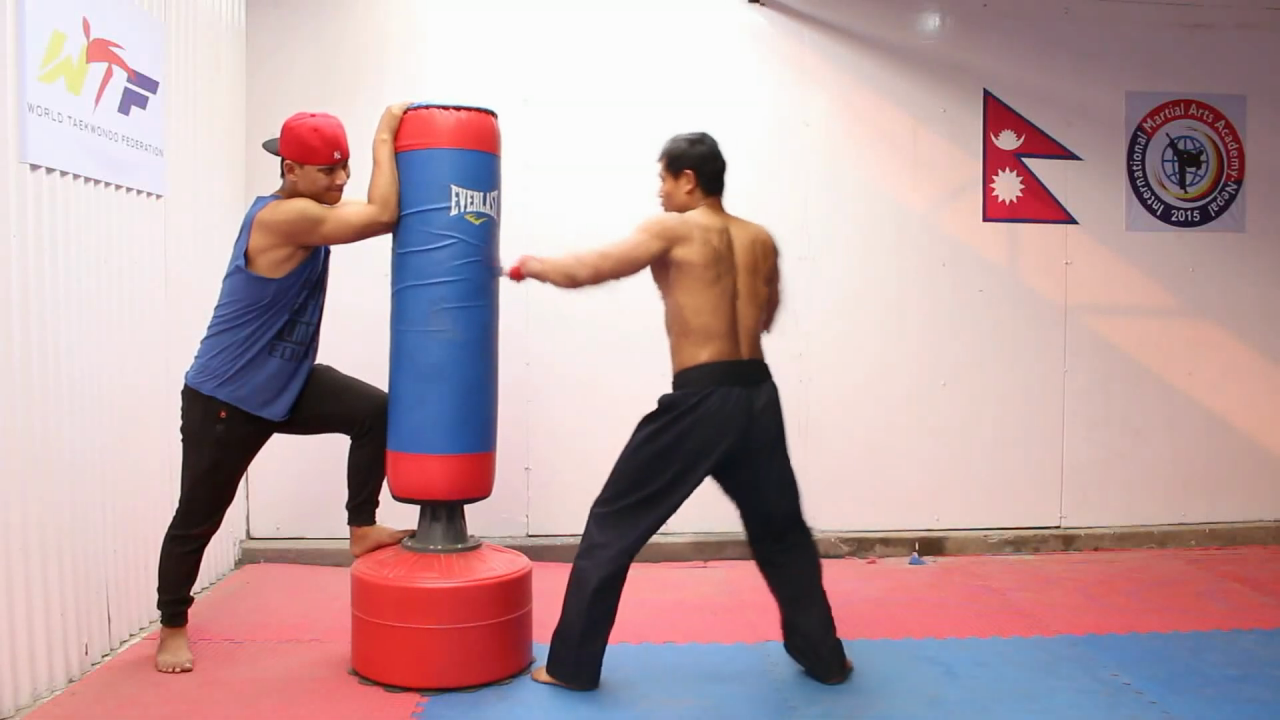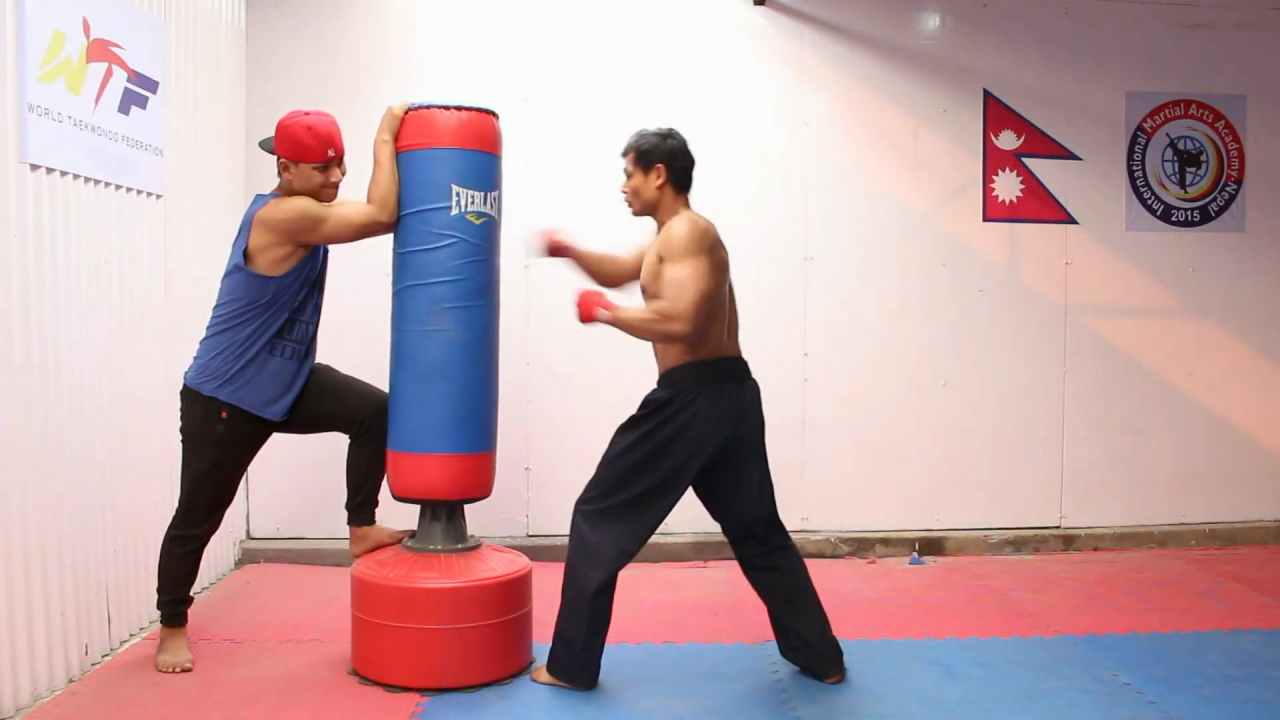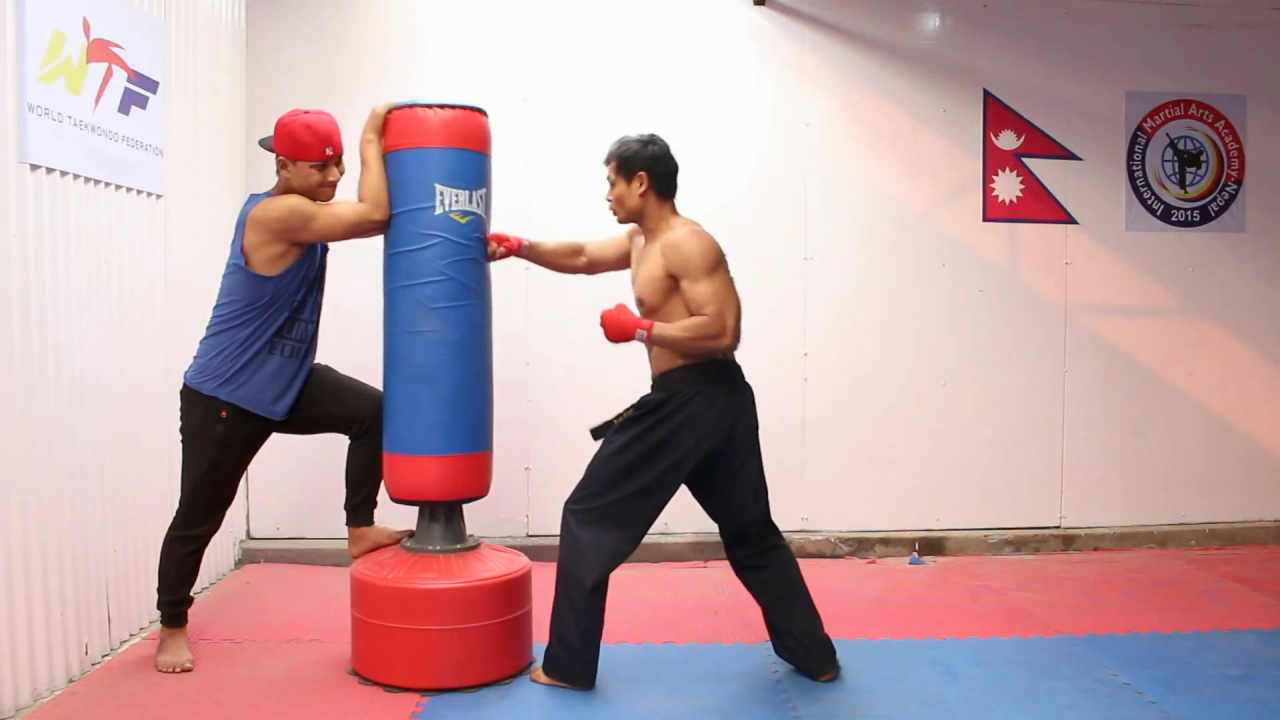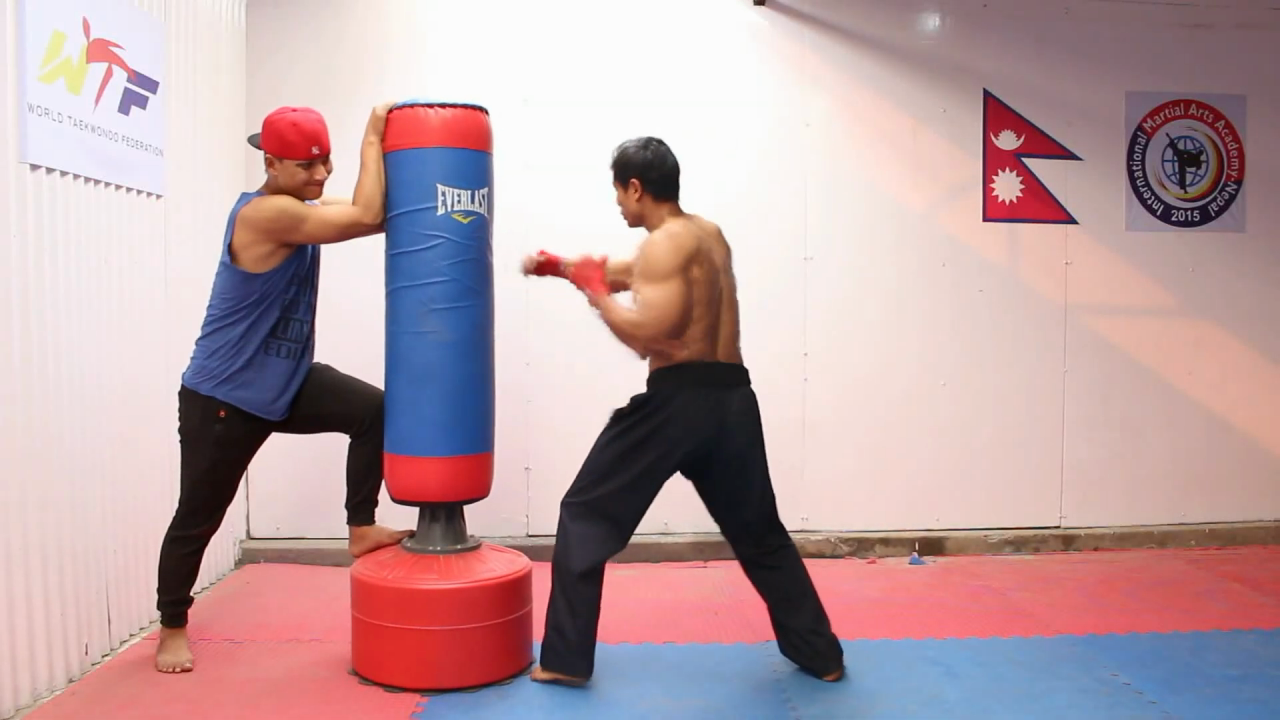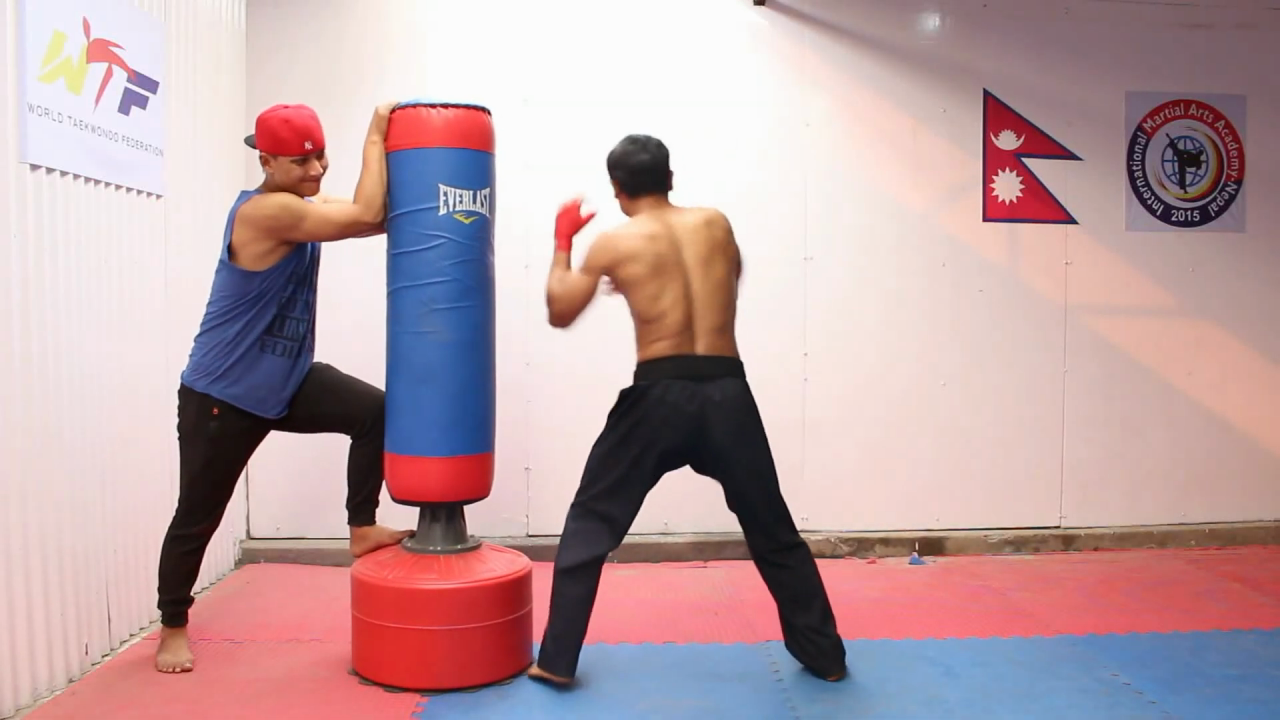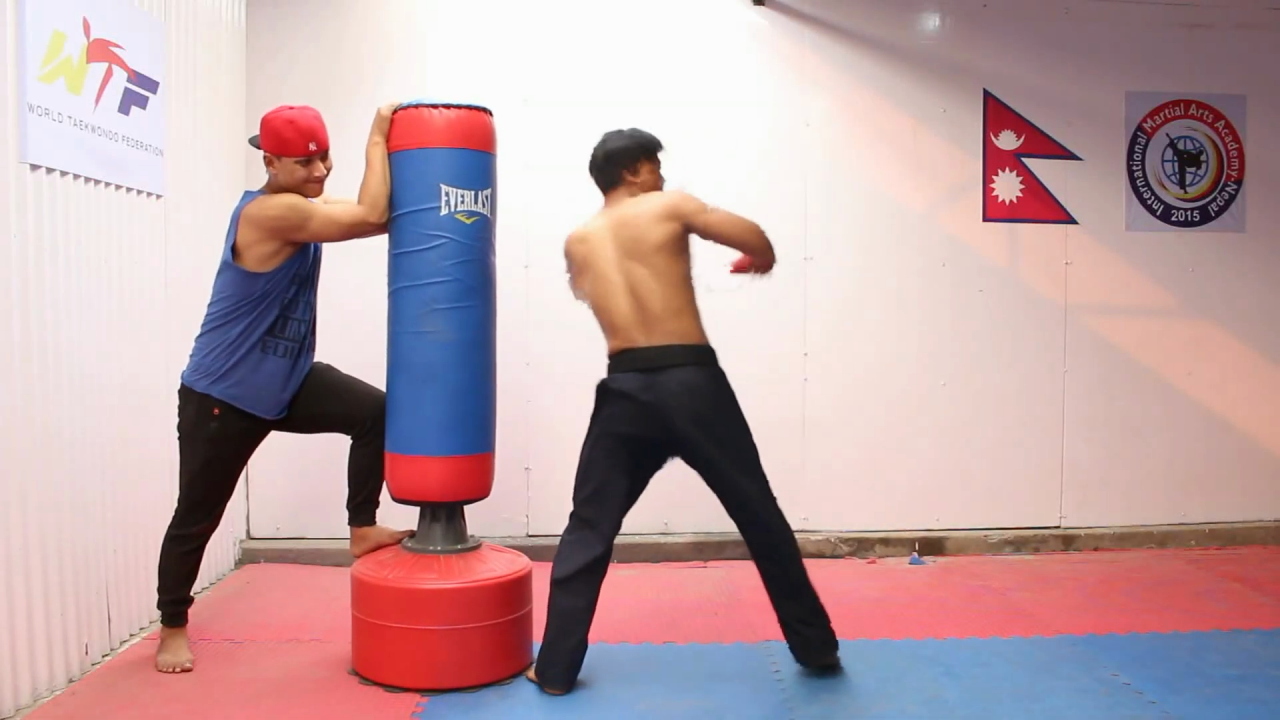
dt=0.4s
person 1, frame 1
left shoulder: (313, 210)
right shoulder: (281, 217)
left elbow: (380, 214)
right elbow: (380, 217)
right wrist: (386, 136)
left hip: (288, 383)
right hip: (225, 396)
left knee: (375, 412)
right knee: (199, 517)
left ankle: (362, 530)
right ankle: (172, 628)
person 1, frame 2
left shoulder: (310, 209)
right shoulder: (281, 215)
left elbow: (380, 217)
right elbow: (379, 215)
right wrist: (386, 138)
left hip: (287, 383)
right hip: (223, 396)
left knee: (374, 410)
right knee: (198, 517)
left ankle: (361, 529)
right ankle: (172, 628)
person 1, frame 3
left shoulder: (309, 209)
right shoulder: (275, 214)
left elbow: (372, 217)
right elbow: (373, 214)
right wrist: (371, 139)
left hip: (288, 383)
right hip: (224, 395)
left knee: (372, 412)
right knee: (199, 517)
left ankle: (360, 530)
right ankle: (173, 628)
person 1, frame 4
left shoulder: (303, 208)
right shoulder: (264, 214)
left elbow: (374, 217)
right elbow: (364, 217)
right wrist: (372, 140)
left hip: (286, 382)
right hip: (222, 396)
left knee: (373, 410)
right knee: (198, 517)
left ankle: (360, 529)
right ankle: (173, 629)
person 1, frame 5
left shoulder: (304, 204)
right shoulder: (265, 211)
left elbow: (375, 217)
right elbow: (365, 217)
right wrist: (375, 138)
left hip: (288, 380)
right hip: (222, 394)
left knee: (373, 411)
right knee: (198, 517)
left ankle: (361, 530)
right ankle: (173, 628)
person 1, frame 6
left shoulder: (306, 205)
right shoulder: (270, 212)
left elbow: (375, 216)
right elbow: (370, 217)
right wrist: (377, 140)
left hip: (288, 381)
right hip: (222, 394)
left knee: (375, 412)
right knee: (197, 516)
left ankle: (362, 530)
right ankle: (173, 628)
person 2, frame 1
left shoulder: (670, 232)
right shoulder: (761, 240)
left elbow: (586, 270)
left wrist: (527, 265)
left hip: (698, 403)
right hip: (756, 397)
left knee: (613, 524)
right knee: (781, 531)
left ankle: (572, 664)
right ankle: (824, 656)
person 2, frame 2
left shoulder: (684, 234)
right shoulder: (686, 235)
left elbow: (677, 321)
right elbow: (622, 273)
left wrist: (606, 312)
right wrist: (571, 252)
left hip: (690, 400)
right hip: (732, 395)
left knee: (600, 522)
right knee: (760, 533)
left ankle: (571, 666)
right ankle: (822, 657)
person 2, frame 3
left shoulder: (688, 243)
right shoulder: (642, 241)
left elbow: (722, 332)
right elbow: (582, 256)
left wrist: (639, 328)
right wrist: (520, 246)
left hip: (689, 403)
right hip: (719, 403)
left knee: (589, 520)
right knee: (752, 535)
left ankle: (568, 666)
right ankle: (815, 655)
person 2, frame 4
left shoulder: (665, 244)
right shoulder: (706, 233)
left elbow: (647, 335)
right elbow: (629, 272)
left wrist: (594, 290)
right wrist: (562, 265)
left hip: (677, 400)
right hip: (732, 399)
left knee: (585, 516)
right knee: (760, 534)
left ankle: (565, 659)
right ankle: (820, 655)
person 2, frame 5
left shoulder: (616, 242)
right shoulder: (715, 224)
left elbow: (559, 314)
left wrist: (563, 241)
left hip: (659, 396)
right hip: (727, 392)
left knee: (591, 522)
right knee: (772, 529)
left ankle: (557, 659)
right ankle: (824, 654)
person 2, frame 6
left shoulder: (578, 240)
right shoulder: (669, 207)
right elbow: (760, 245)
right wrist: (753, 261)
left hip: (626, 390)
right hip: (693, 382)
left knee: (589, 529)
right knee: (760, 516)
left ankle: (555, 667)
right ankle: (815, 647)
